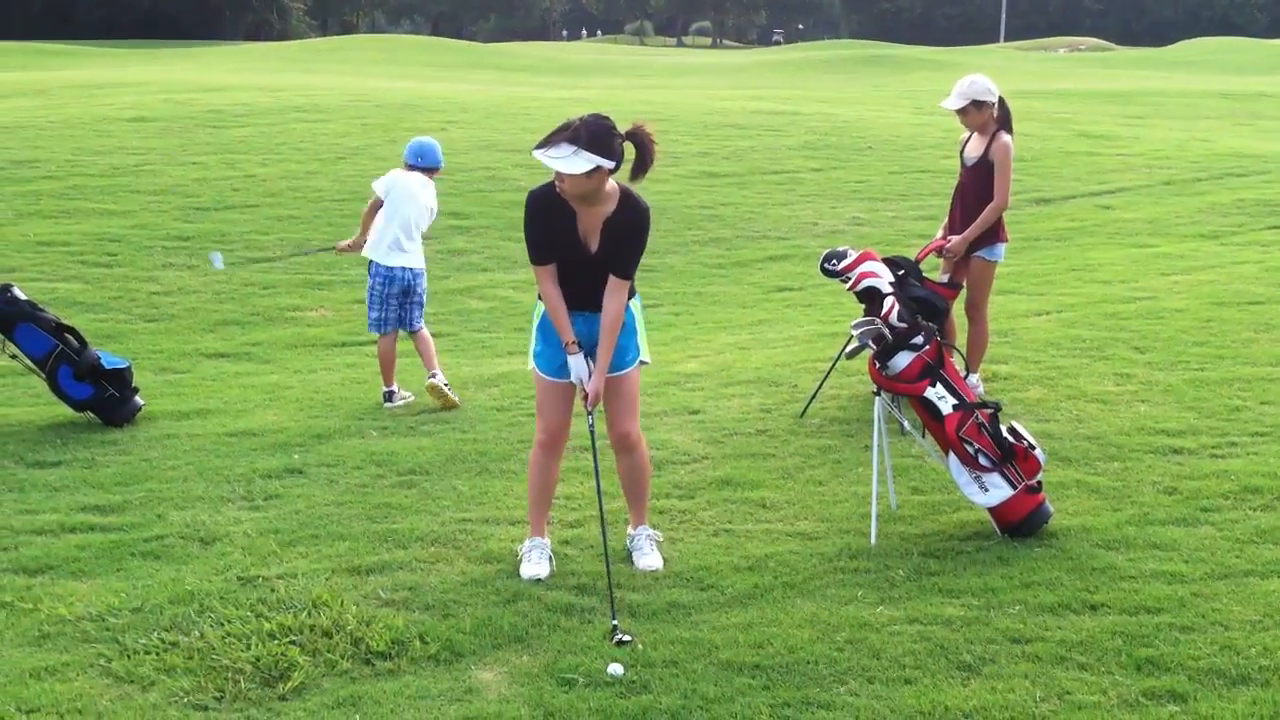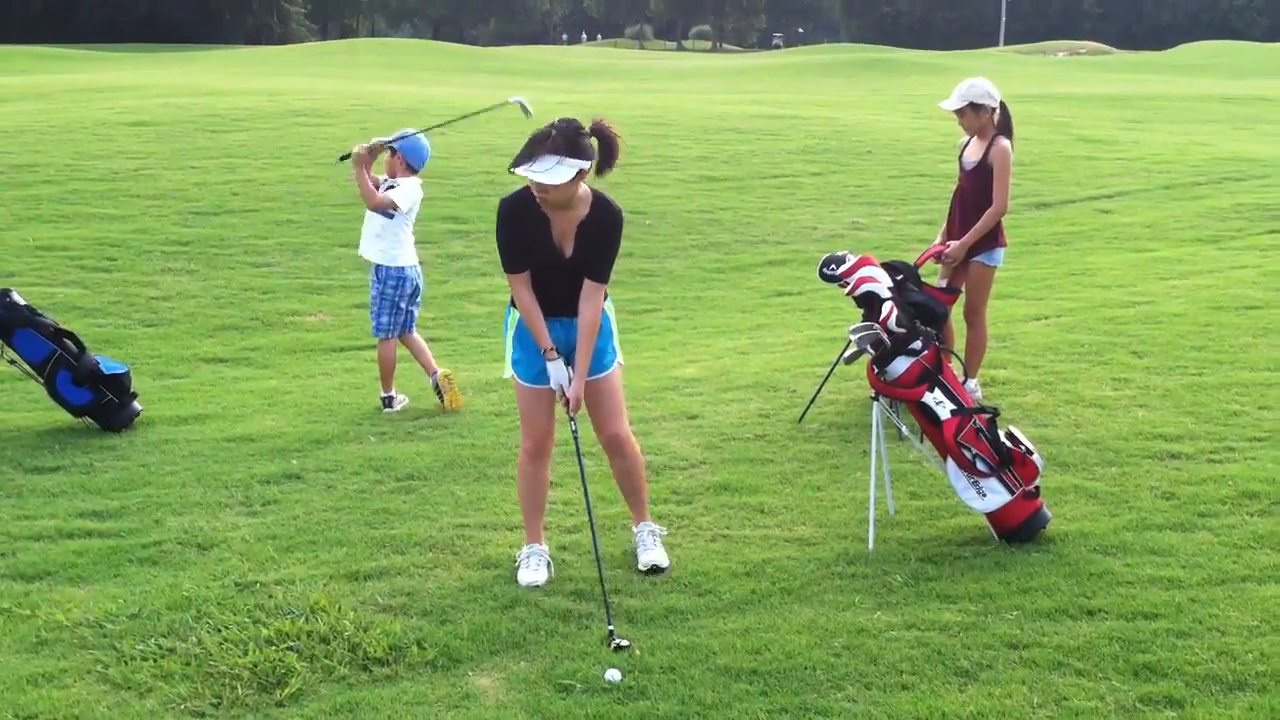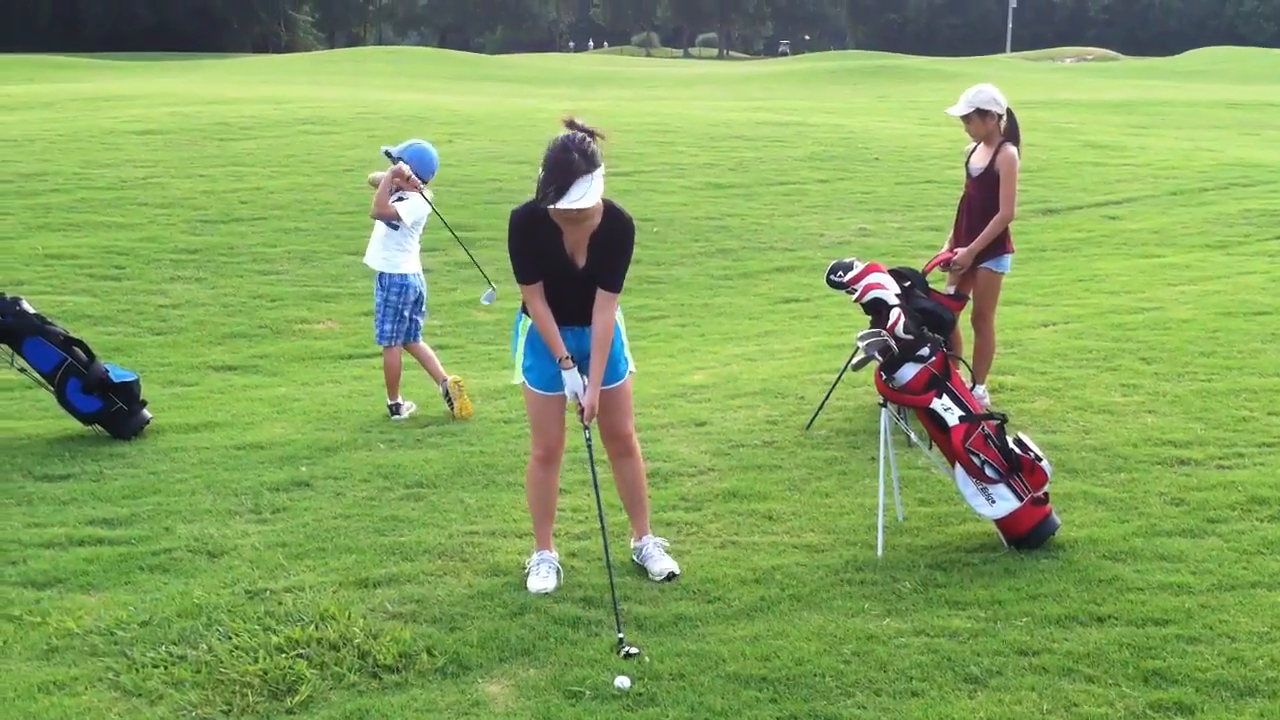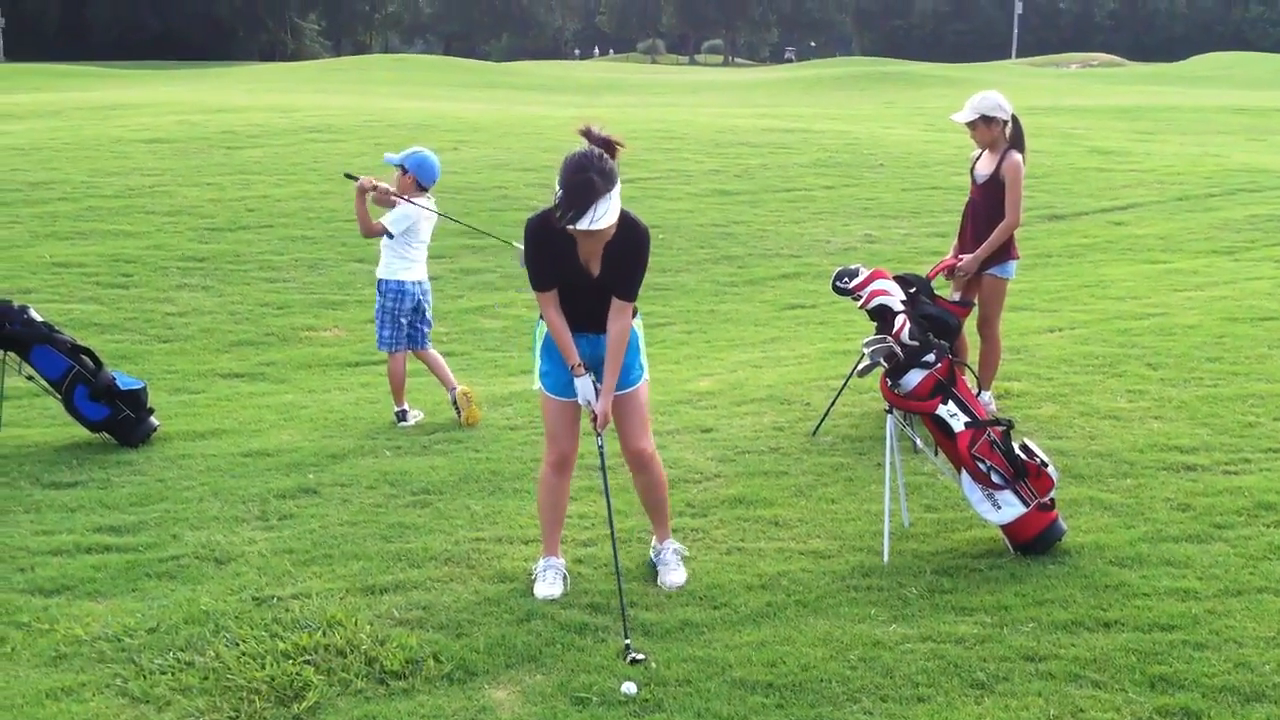
dt=0.3s
person 1, frame 1
left shoulder: (633, 213)
right shoulder: (542, 203)
left elbow: (615, 291)
right elbow: (546, 280)
left wrist: (602, 369)
right wrist: (571, 349)
left hip: (615, 322)
right hip: (558, 322)
left knee: (626, 434)
right knee: (550, 435)
left ankle: (641, 531)
right ankle: (536, 540)
person 1, frame 2
left shoulder: (606, 216)
right shoulder: (514, 209)
left elbow: (590, 295)
right elbow: (521, 287)
left wrist: (580, 374)
right wrist: (550, 356)
left hip: (589, 325)
right hip: (534, 328)
left knee: (617, 435)
right knee: (535, 441)
left ankle: (645, 527)
right ankle: (534, 547)
person 1, frame 3
left shoulder: (618, 225)
right shoulder: (525, 221)
left elbow: (604, 305)
right elbow: (535, 298)
left wrist: (595, 382)
right wrist: (565, 364)
left hip: (600, 332)
right hip: (546, 336)
left knee: (622, 439)
right knee: (546, 448)
left ankle: (644, 540)
right ankle: (543, 554)
person 1, frame 4
left shoulder: (634, 235)
right shoulder: (541, 230)
left elbow: (620, 315)
right elbow: (550, 306)
left wrist: (609, 391)
right wrist: (579, 371)
left hip: (618, 341)
right hip: (563, 342)
left knee: (640, 451)
right knee: (559, 455)
left ankle: (664, 543)
right ankle: (550, 560)
person 2, frame 1
left shoulder: (1000, 143)
right shoulder: (966, 139)
left elbow: (1000, 202)
left wrist: (967, 237)
right wrist: (945, 228)
left hip: (985, 238)
right hip: (959, 234)
left knee: (974, 308)
left ankle: (972, 378)
person 2, frame 2
left shoulder: (999, 148)
right shoulder: (966, 144)
left elbow: (999, 206)
left wrist: (965, 242)
right wrist: (944, 234)
left hip: (983, 243)
right hip: (957, 239)
left knee: (973, 313)
left ankle: (970, 383)
person 2, frame 3
left shoulder: (1006, 154)
right shoulder: (972, 150)
left elbow: (1006, 213)
left wrist: (973, 249)
right wrist: (951, 241)
left hip: (991, 250)
right hip: (964, 246)
left knee: (981, 320)
left ankle: (979, 389)
person 2, frame 4
left shoulder: (1011, 161)
right shoulder: (978, 157)
left elbow: (1012, 220)
left wrist: (979, 257)
right wrist: (956, 248)
left hip: (996, 257)
right hip: (969, 253)
left knee: (987, 326)
left ankle: (985, 395)
person 3, frame 1
left shoulder: (397, 177)
right shoulder: (430, 196)
left elbow: (373, 207)
left wrist: (360, 238)
left hip: (386, 267)
right hip: (414, 268)
left knee: (386, 332)
right knee: (417, 326)
left ankle: (391, 391)
right ankle: (436, 375)
person 3, frame 2
left shoulder: (409, 188)
right shoulder: (390, 182)
left elbow: (374, 202)
right elbow: (370, 181)
left wrist: (360, 165)
right wrist: (364, 159)
left hip: (391, 271)
right hip: (406, 269)
left knee: (386, 335)
right knee: (405, 331)
left ankle: (389, 397)
right ankle: (438, 376)
person 3, frame 3
left shoulder: (417, 203)
right shoulder: (404, 191)
left elbow: (378, 212)
right elbow: (375, 180)
left wrist: (391, 177)
right wrist: (391, 177)
left hip: (394, 278)
right hip: (411, 277)
left knee: (391, 343)
right knee: (412, 340)
left ankle: (396, 404)
right ankle: (446, 382)
person 3, frame 4
left shoulder: (408, 211)
right shoulder: (426, 204)
left elbow: (368, 230)
right elbow: (387, 201)
left wrist: (361, 196)
right wrist: (376, 190)
left hip: (395, 285)
right hip: (419, 284)
left knee: (396, 350)
right knee: (422, 346)
left ankle: (402, 411)
right ankle: (456, 390)
